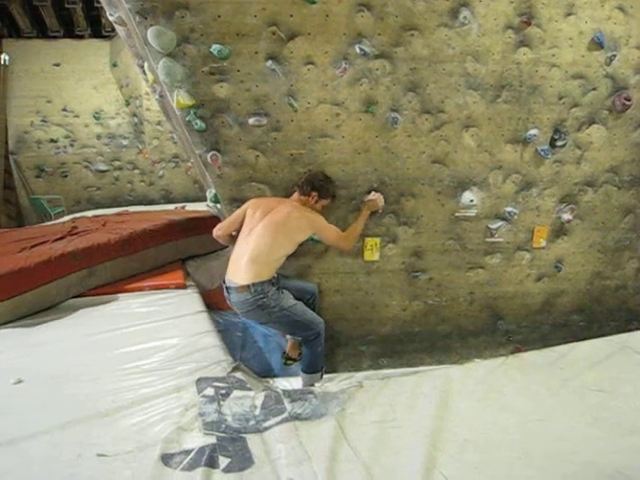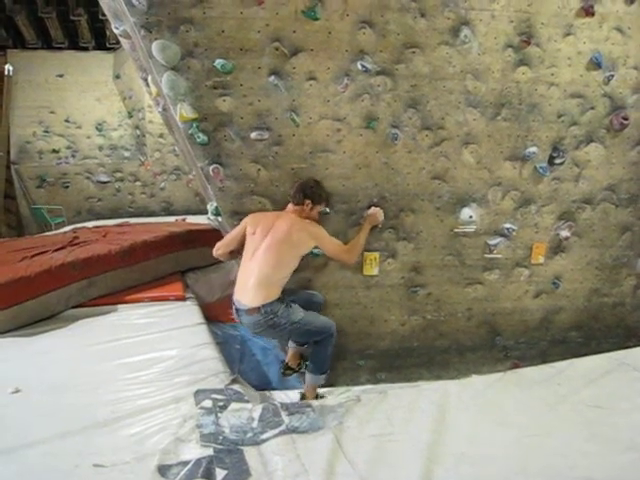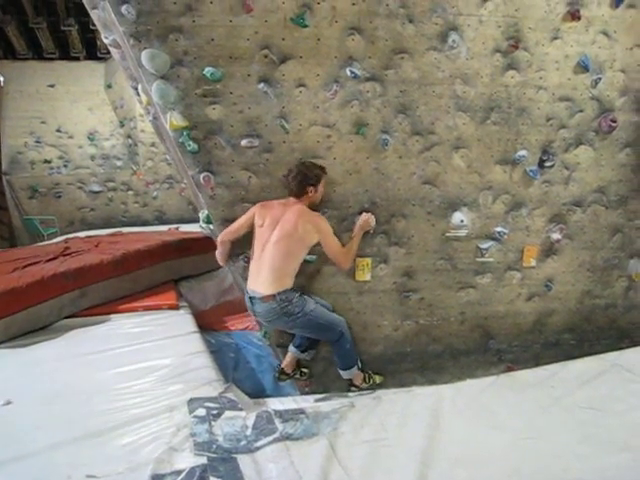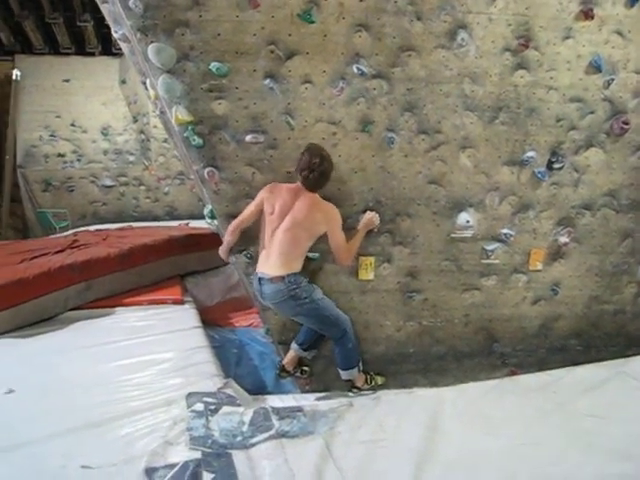
dt=1s
person 1, frame 1
left shoulder: (257, 203)
right shoulder: (307, 217)
left elbow: (219, 233)
right elbow: (346, 243)
right wrist: (367, 210)
left hip: (232, 289)
right hip: (254, 295)
left knee: (309, 293)
right knee: (315, 329)
left ankle: (293, 348)
right ankle: (309, 389)
person 1, frame 2
left shoulder: (254, 219)
right shoulder: (308, 229)
left elbow: (219, 252)
right elbow: (349, 257)
right wrist: (368, 224)
left hip: (239, 309)
right hip: (263, 316)
left knee: (315, 302)
right knee: (326, 330)
left ankle: (292, 360)
right ankle: (309, 394)
person 1, frame 3
left shoulder: (263, 208)
right shoulder: (315, 222)
left elbow: (224, 238)
right elbow: (344, 262)
left wrist: (222, 258)
right wrist: (359, 231)
left hip: (253, 300)
right hip: (276, 304)
left knee: (322, 312)
right knee: (338, 328)
left ankle: (288, 365)
right ankle: (357, 378)
person 1, frame 4
left shoulder: (272, 191)
right shoulder: (327, 212)
left elbow: (235, 228)
right elbow: (344, 259)
left wrist: (225, 249)
right wrist: (363, 228)
left hip: (261, 284)
right hip: (286, 287)
left knee: (324, 312)
right knee: (341, 326)
left ankle: (290, 362)
right ankle: (358, 379)
